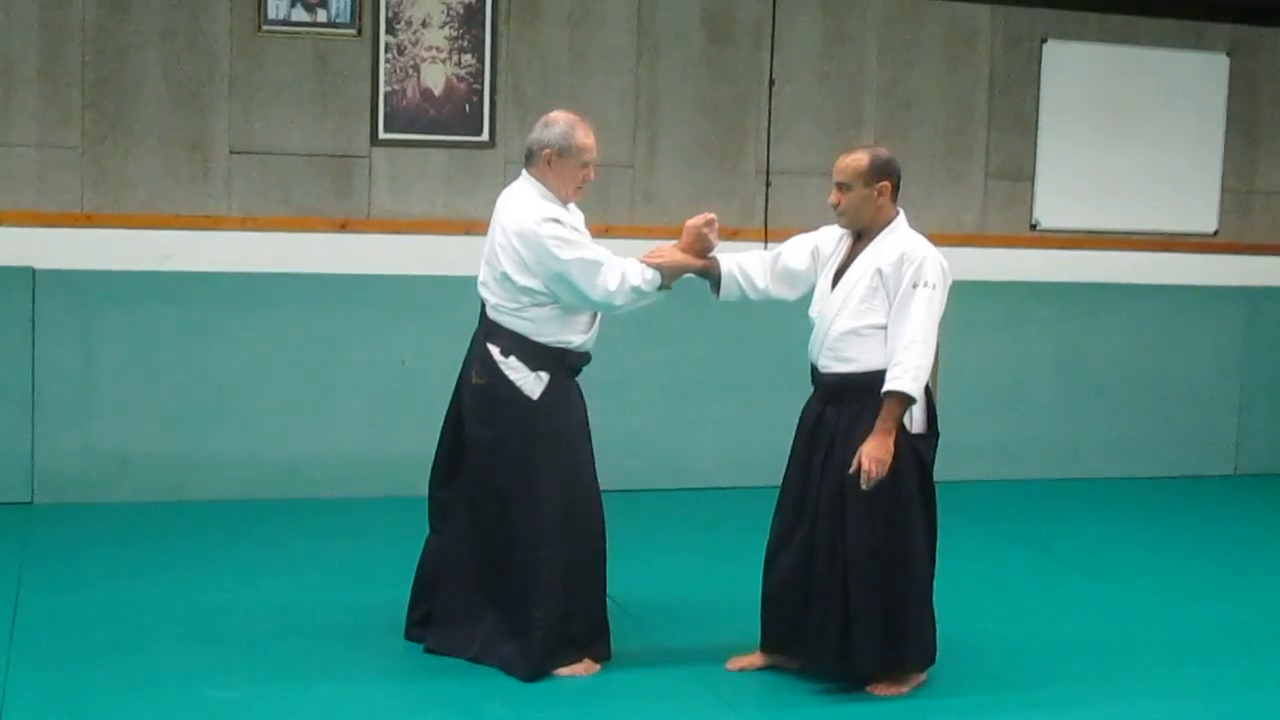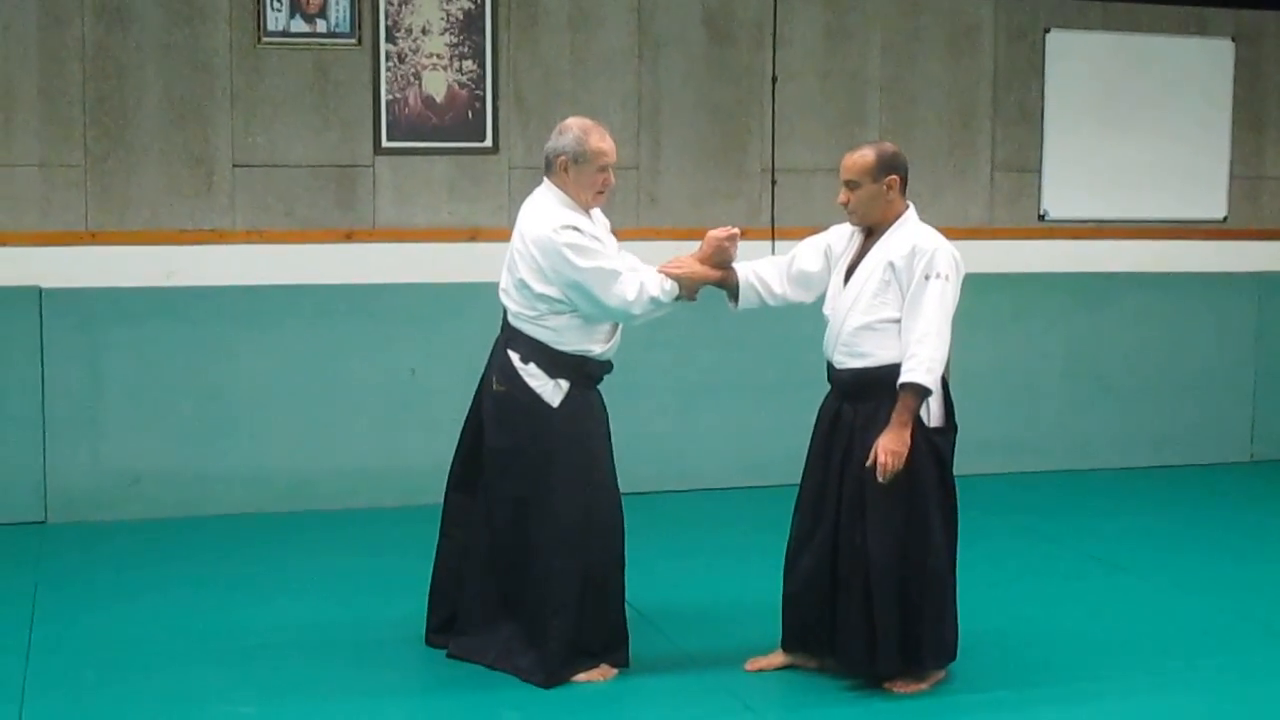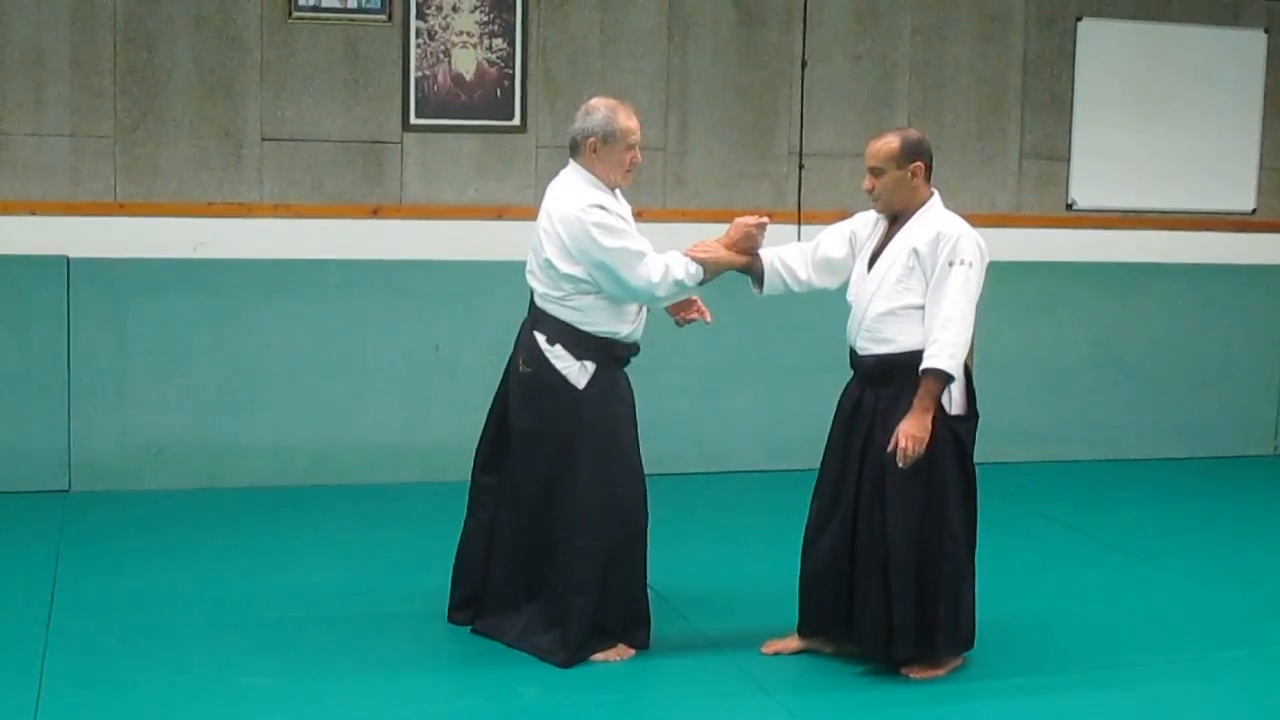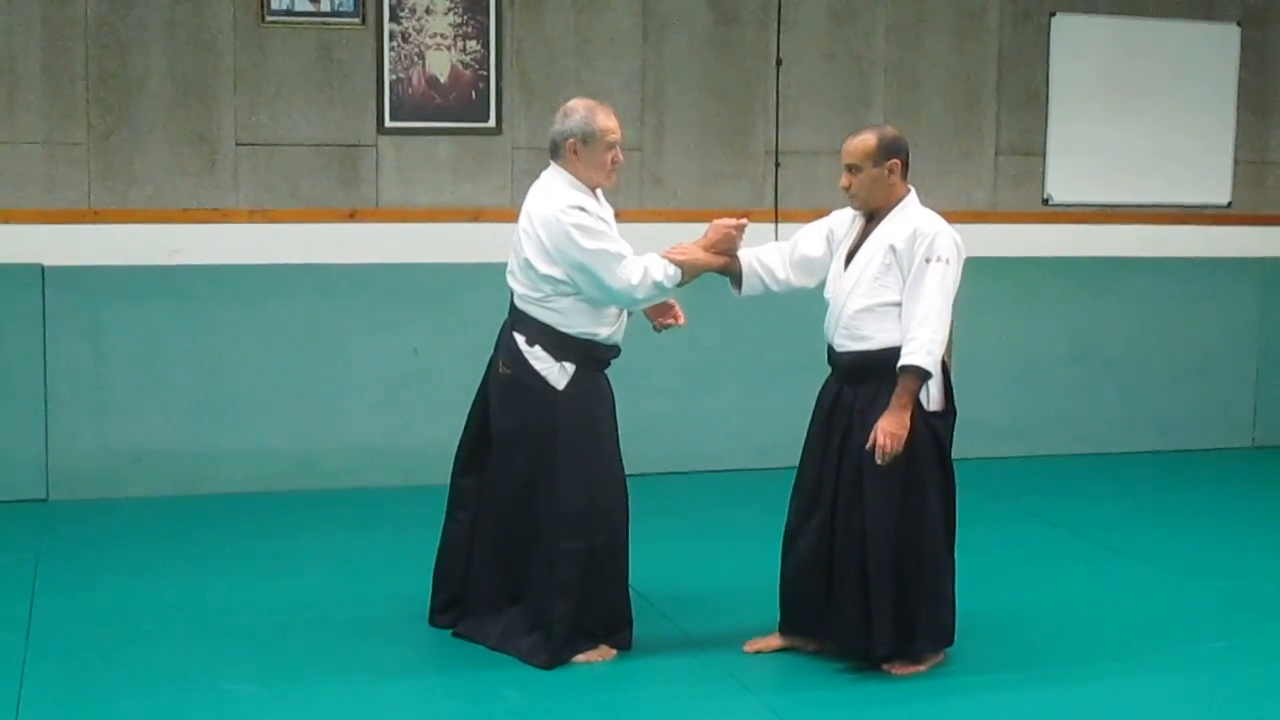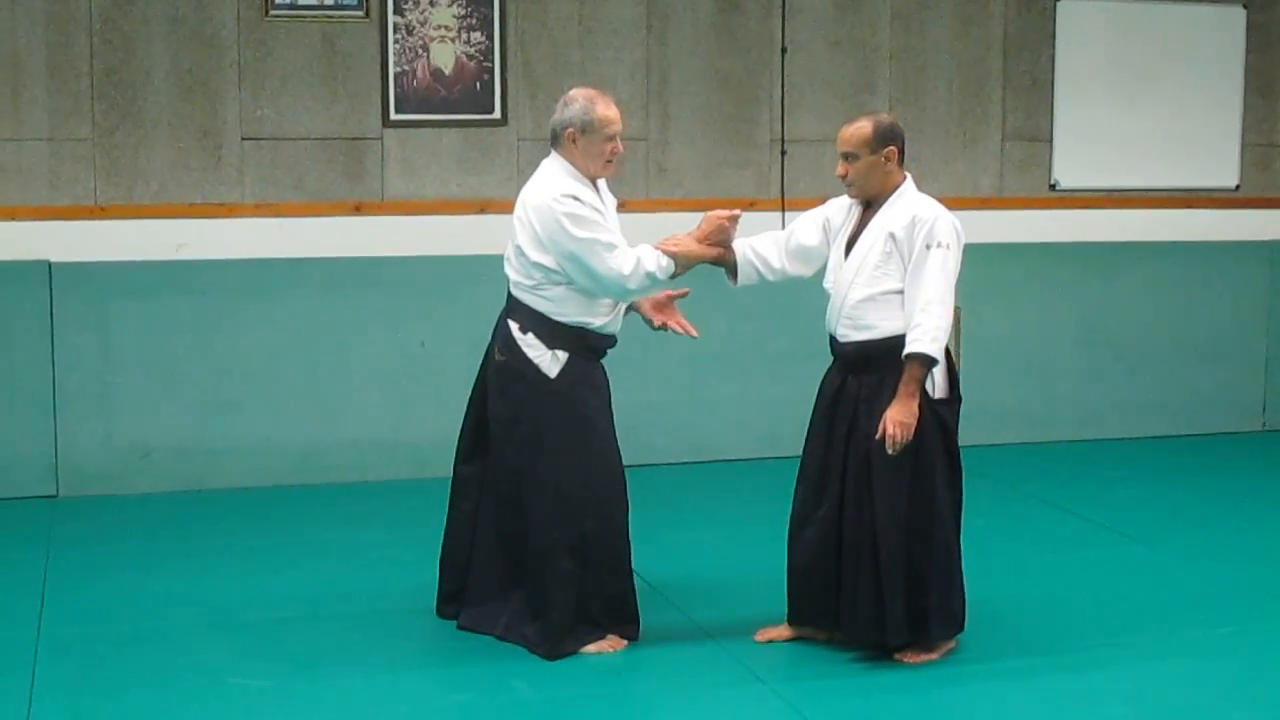
dt=1s
person 1, frame 1
left shoulder: (531, 200)
right shoulder: (537, 223)
left elbow: (587, 271)
right elbow: (607, 287)
left wrist: (659, 262)
left hip: (503, 370)
right hip: (527, 380)
left knee: (480, 497)
right knee: (556, 510)
left ankle: (451, 618)
right ankle: (550, 645)
person 1, frame 2
left shoulder: (571, 208)
right shoulder: (555, 229)
left elbow: (613, 271)
right elbow: (623, 297)
left wrist: (666, 275)
right wrist: (699, 266)
left hip: (523, 378)
right hip: (546, 388)
left knee: (495, 503)
right knee: (575, 518)
left ankle: (470, 622)
right ankle: (568, 651)
person 1, frame 3
left shoulder: (585, 190)
right shoulder: (583, 209)
left elbow: (624, 271)
right elbow: (648, 276)
left wrist: (669, 297)
right wrist: (726, 251)
left hip: (554, 359)
right hip: (574, 370)
left knee: (526, 484)
right knee: (598, 498)
left ankle: (492, 600)
right ankle: (584, 630)
person 1, frame 4
left shoulder: (572, 193)
right shoulder: (563, 211)
left elbow: (605, 275)
right elbow: (627, 280)
left wrist: (649, 300)
right wrist: (704, 253)
left hip: (536, 362)
right hip: (553, 371)
left knee: (508, 487)
right knee: (579, 501)
left ankle: (476, 603)
right ankle: (565, 633)
person 1, frame 5
left shoulder: (583, 183)
right shoulder: (556, 200)
left elbow: (602, 268)
right elbow: (617, 271)
left wrist: (642, 300)
right wrist: (696, 244)
left hip: (540, 354)
right hip: (546, 360)
left knee: (509, 478)
right knee: (578, 490)
left ankle: (483, 594)
right ankle: (572, 624)
person 2, frame 1
left shoulder: (915, 258)
right shoulder: (831, 242)
left elbow: (912, 353)
right elbow: (765, 270)
left wrist: (883, 433)
right wrist: (694, 262)
left hip: (882, 414)
right hip: (828, 407)
left knee: (885, 542)
right knee: (801, 531)
left ankle: (906, 662)
right ankle: (788, 644)
person 2, frame 2
left shoulder: (926, 250)
right shoulder: (842, 240)
left elbow: (926, 344)
right elbow: (781, 276)
left wrist: (900, 426)
right wrist: (713, 274)
left hip: (902, 408)
right hip: (846, 404)
left knee: (903, 540)
right knee: (822, 528)
left ankle: (922, 659)
right ankle: (810, 643)
person 2, frame 3
left shoulder: (951, 237)
right shoulder: (867, 227)
left elbow: (949, 331)
right elbow: (805, 262)
left wrist: (921, 411)
right wrist: (740, 259)
left hip: (922, 393)
right hip: (867, 390)
left knee: (922, 525)
right knee: (840, 513)
left ankle: (939, 645)
right ankle: (827, 627)
person 2, frame 4
left shoulder: (928, 235)
right shoulder: (845, 224)
left elbow: (926, 329)
right elbow: (784, 261)
left wrist: (899, 408)
right wrist: (718, 260)
left hip: (899, 392)
right hip: (845, 387)
left knee: (901, 523)
right knee: (819, 511)
left ankle: (919, 642)
right ankle: (808, 626)
person 2, frame 5
left shoulder: (927, 220)
right shoulder: (841, 213)
left elbow: (929, 315)
right elbow: (783, 249)
left wrist: (907, 395)
right wrist: (714, 251)
left hip: (904, 377)
right hip: (848, 376)
left knee: (910, 510)
right knee: (824, 500)
left ankle: (931, 629)
right ankle: (817, 615)
